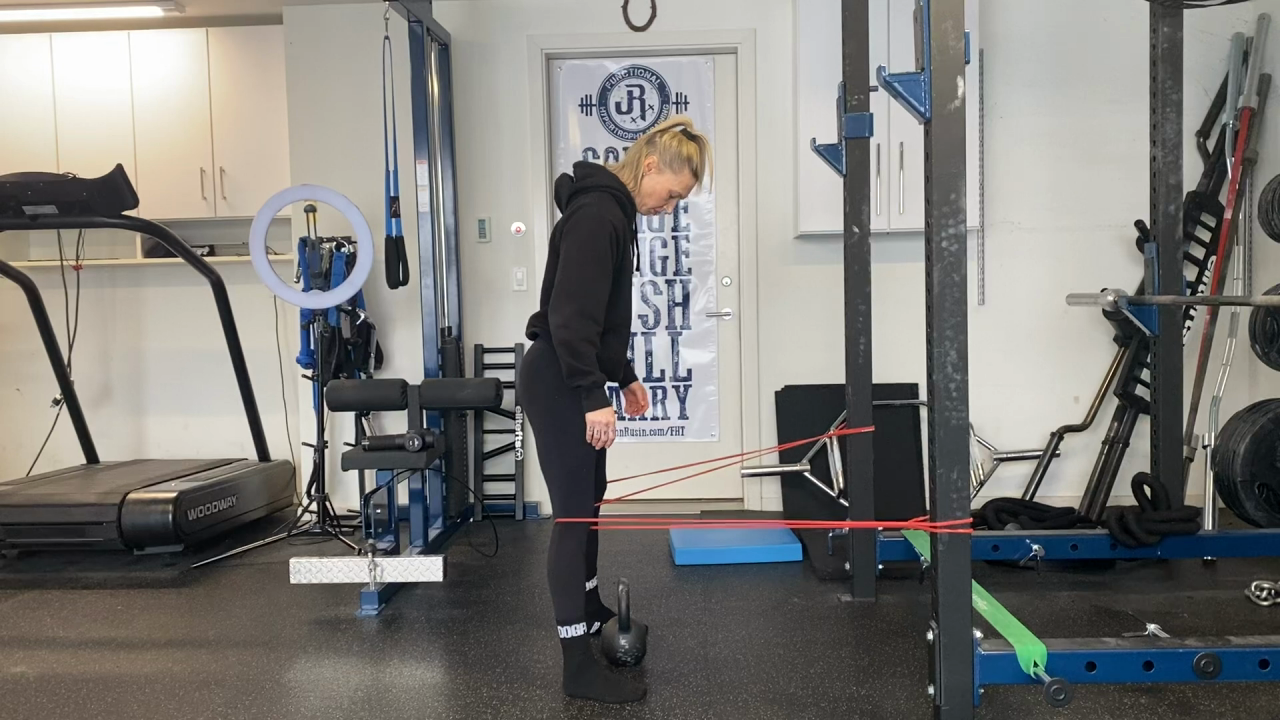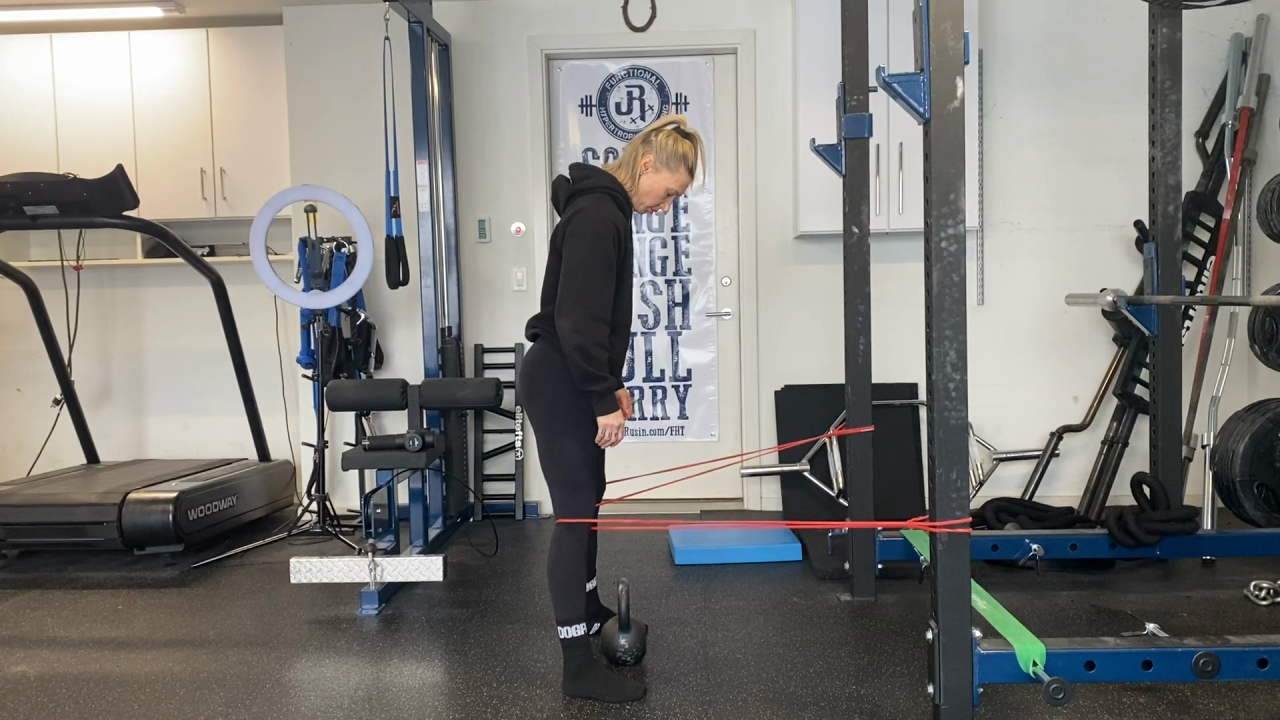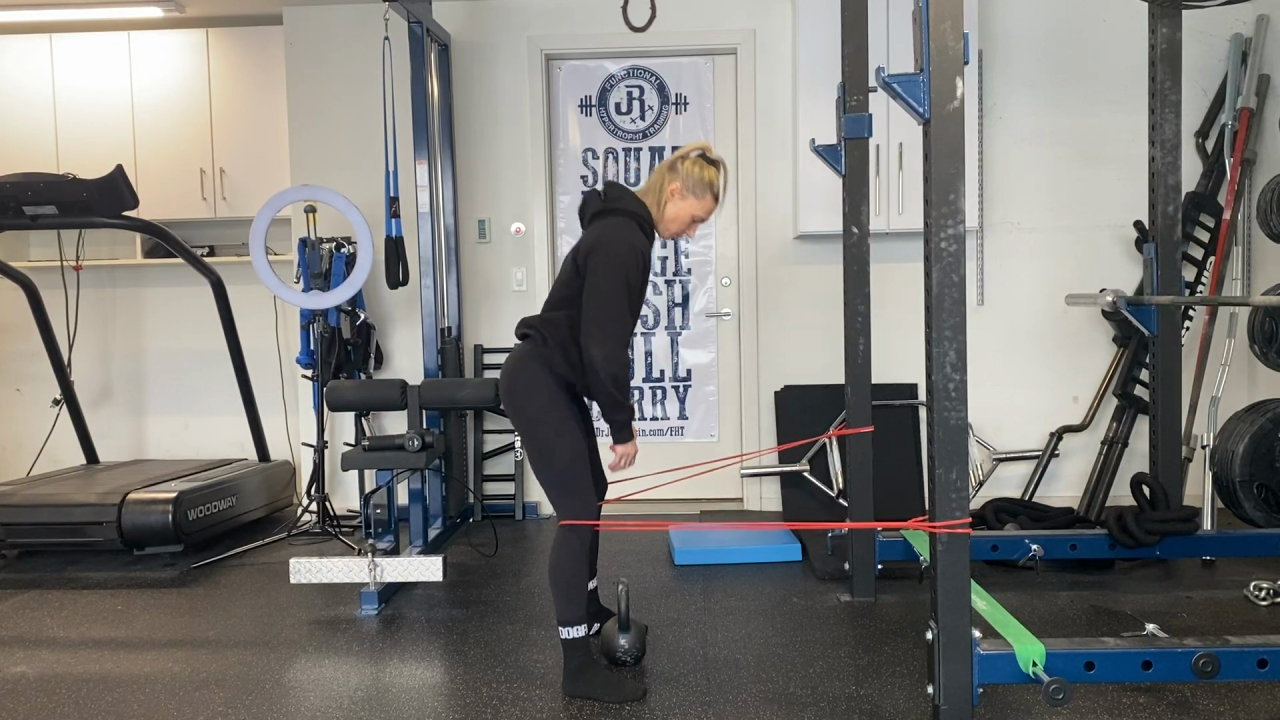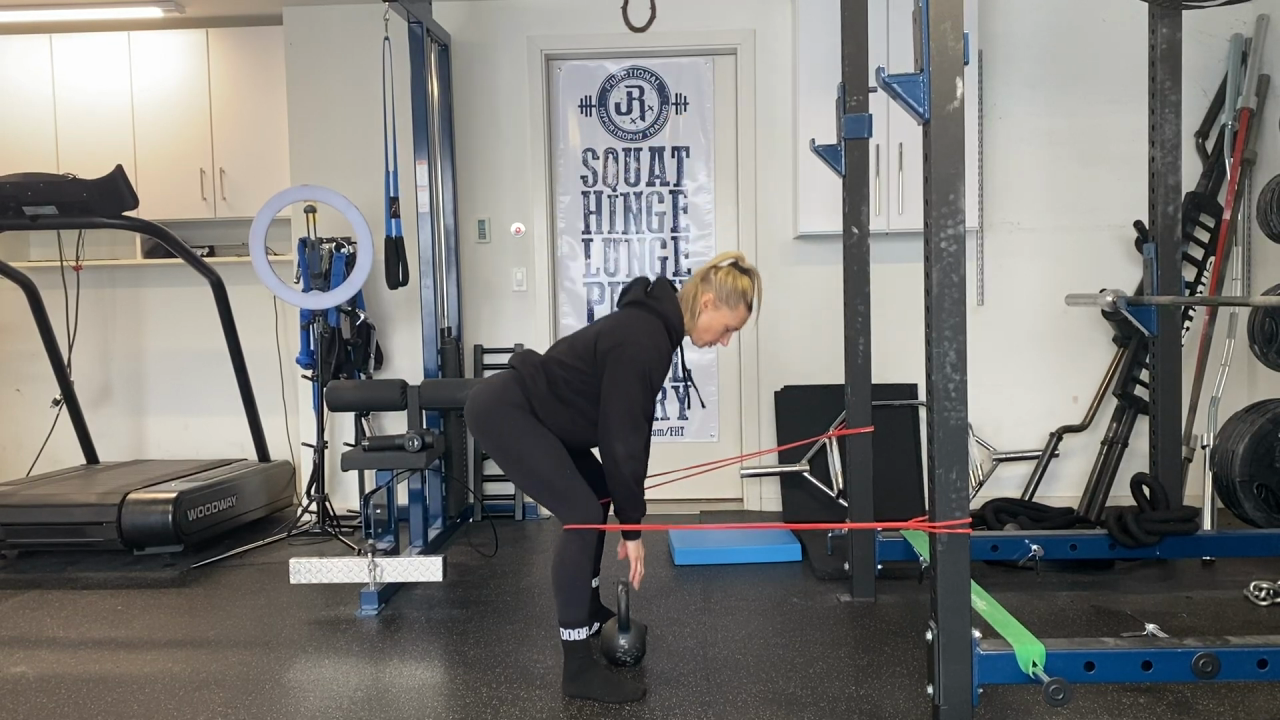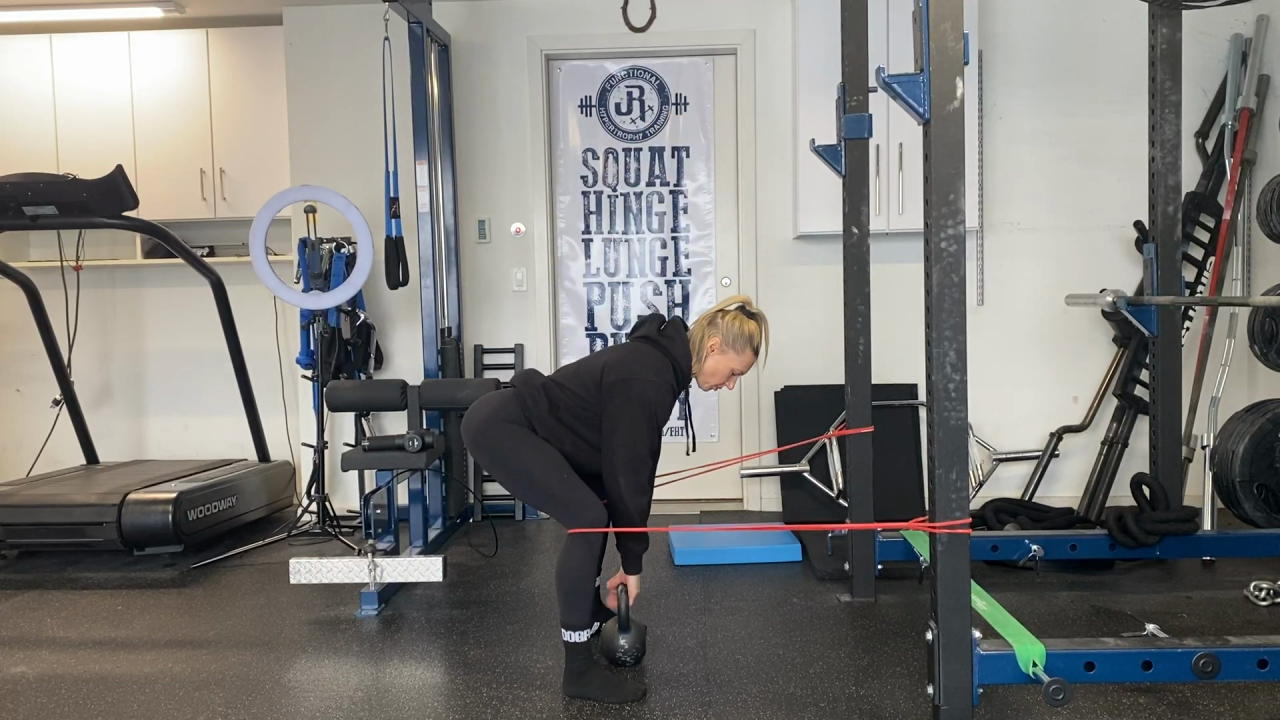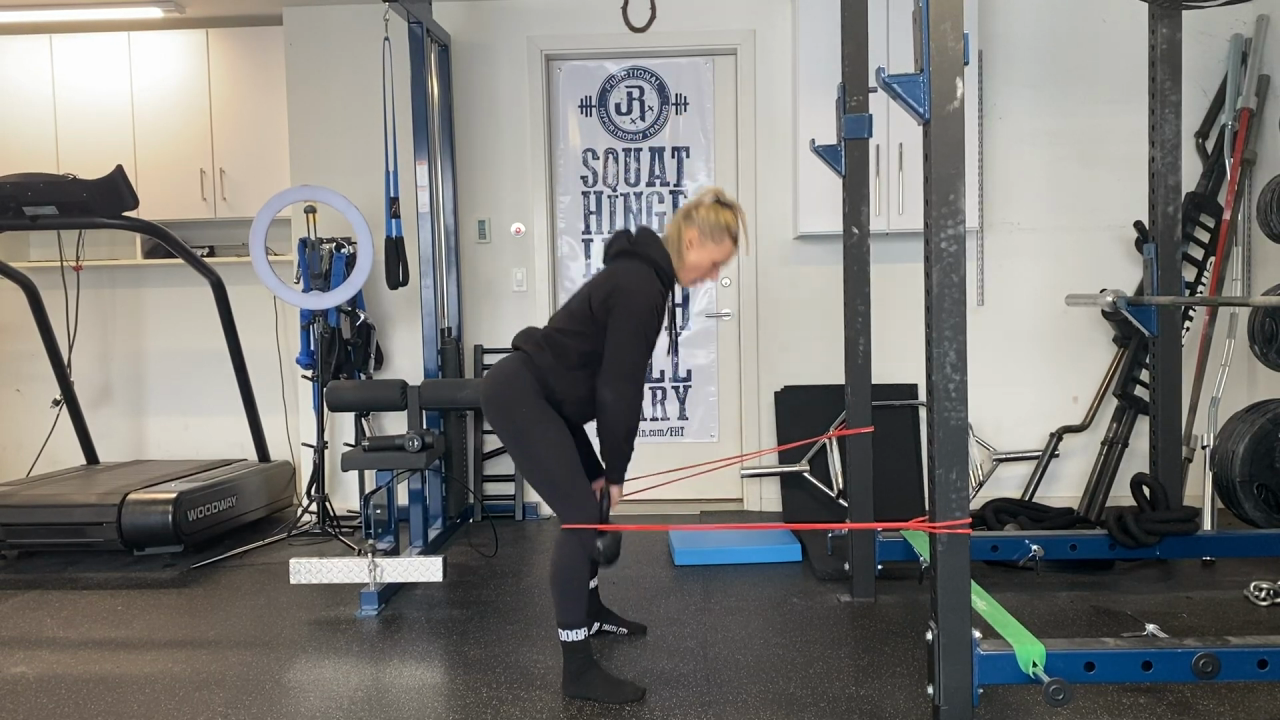
dt=0.5s
person 1, frame 1
left shoulder: (609, 210)
right shoulder: (595, 215)
right elbow: (571, 316)
left wrist: (625, 375)
right wrist: (594, 397)
left hip: (573, 380)
right hip: (558, 383)
left knee: (588, 499)
right knee: (574, 512)
left ankle: (591, 615)
right ankle: (578, 665)
person 1, frame 2
left shoulder: (605, 210)
right shoulder: (596, 216)
right elbow: (577, 320)
left wrist: (612, 384)
right wrist: (605, 399)
left hip: (571, 380)
right hip: (561, 382)
left knee: (588, 500)
right knee: (575, 513)
left ankle: (590, 614)
right ankle: (579, 666)
person 1, frame 3
left shoulder: (624, 231)
right shoulder: (620, 240)
left elbow: (606, 339)
right elbow: (604, 345)
left wrist: (617, 420)
right wrist: (622, 429)
left hip: (552, 383)
right hip: (539, 384)
left knee: (589, 494)
right knee: (577, 509)
left ankle: (590, 613)
right ankle: (579, 666)
person 1, frame 4
left shoulder: (653, 326)
right shoulder: (641, 340)
left elbow: (631, 430)
right elbow: (621, 439)
left wrist: (629, 514)
right wrist: (632, 529)
left hip: (528, 410)
right hip: (503, 411)
left knee: (596, 497)
right knee: (581, 513)
left ankle: (592, 613)
right ankle: (578, 666)
person 1, frame 5
left shoulder: (661, 363)
right shoulder: (645, 379)
left elbow: (635, 468)
right elbow: (627, 474)
left wrist: (630, 558)
right wrist: (631, 566)
left hip: (523, 422)
right hip: (498, 427)
left knee: (601, 503)
right knee: (588, 517)
left ankle: (592, 613)
right ankle: (579, 669)
person 1, frame 6
left shoulder: (644, 275)
right shoulder: (638, 288)
left elbow: (617, 379)
right elbow: (619, 387)
left wrist: (611, 468)
right wrist: (616, 470)
left hip: (537, 393)
right hip: (519, 396)
left knee: (591, 499)
right knee: (579, 514)
left ankle: (590, 610)
right ankle: (578, 668)
